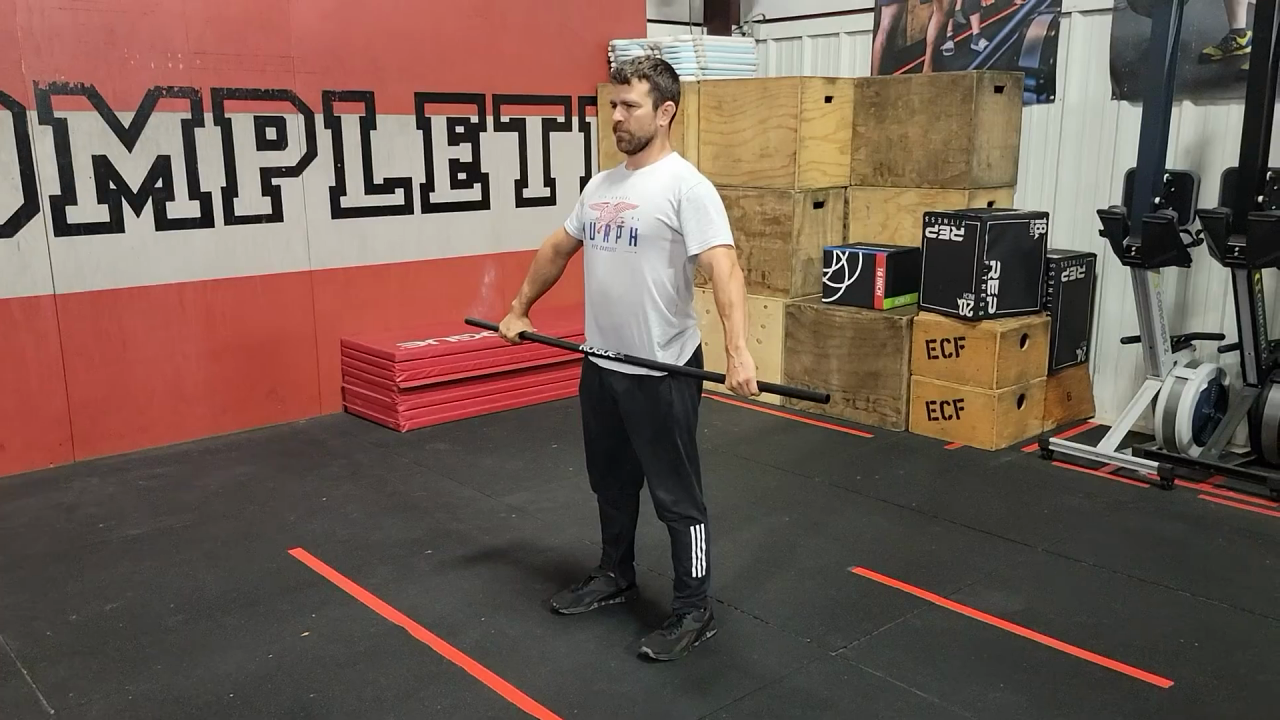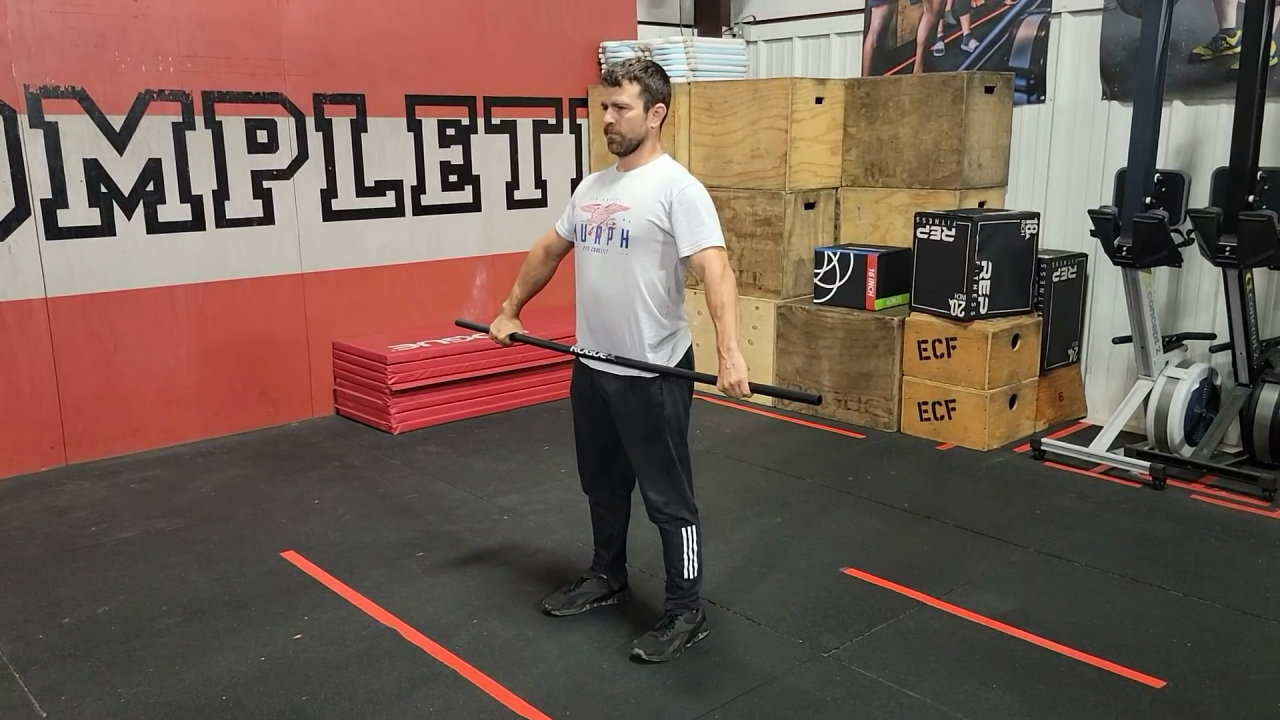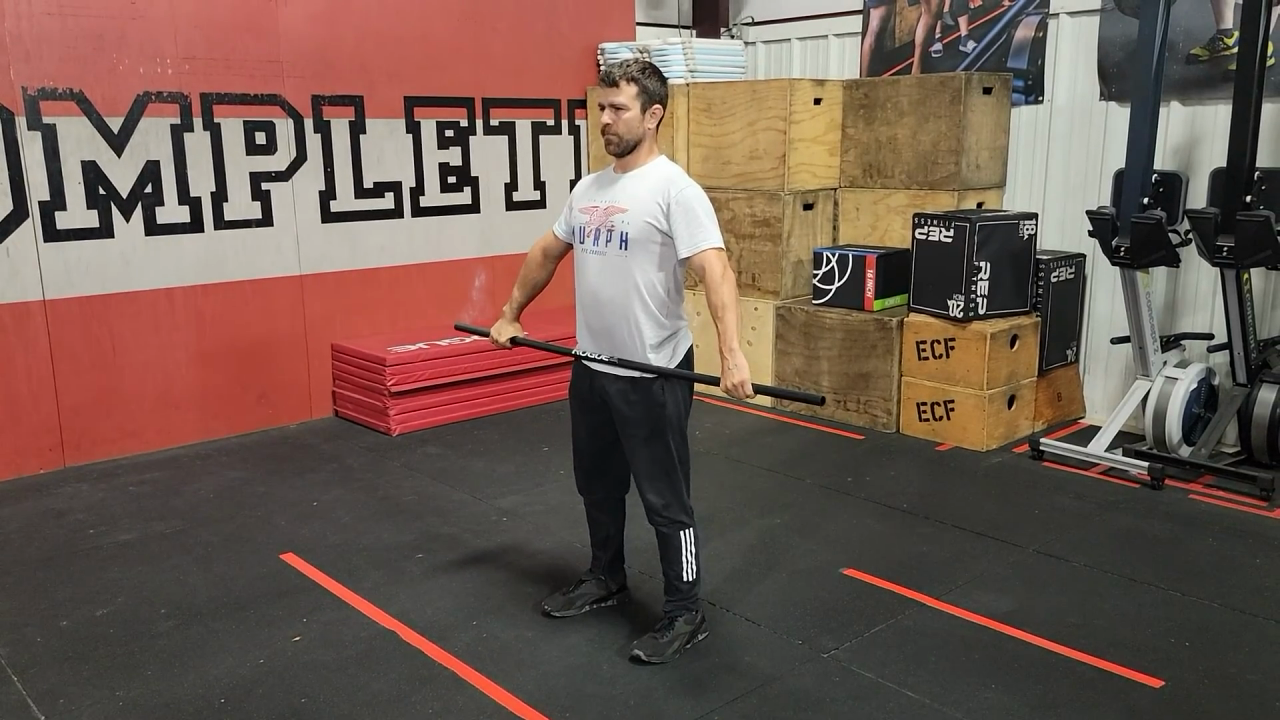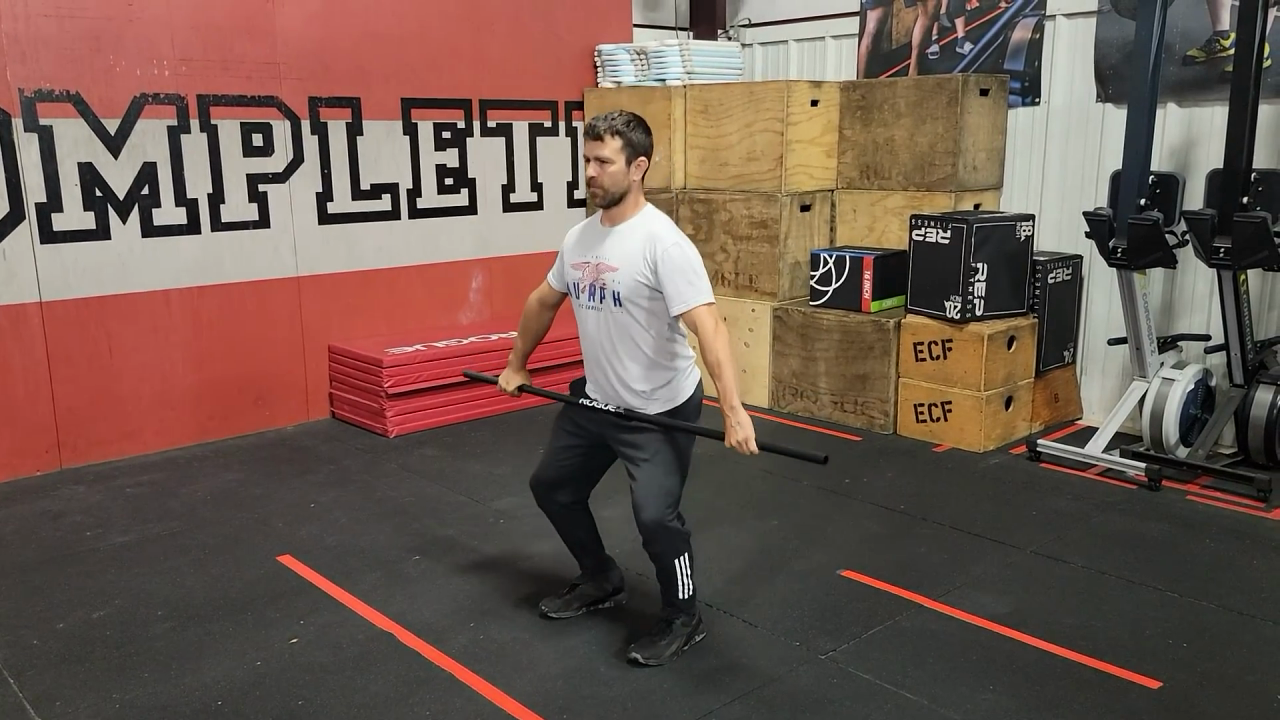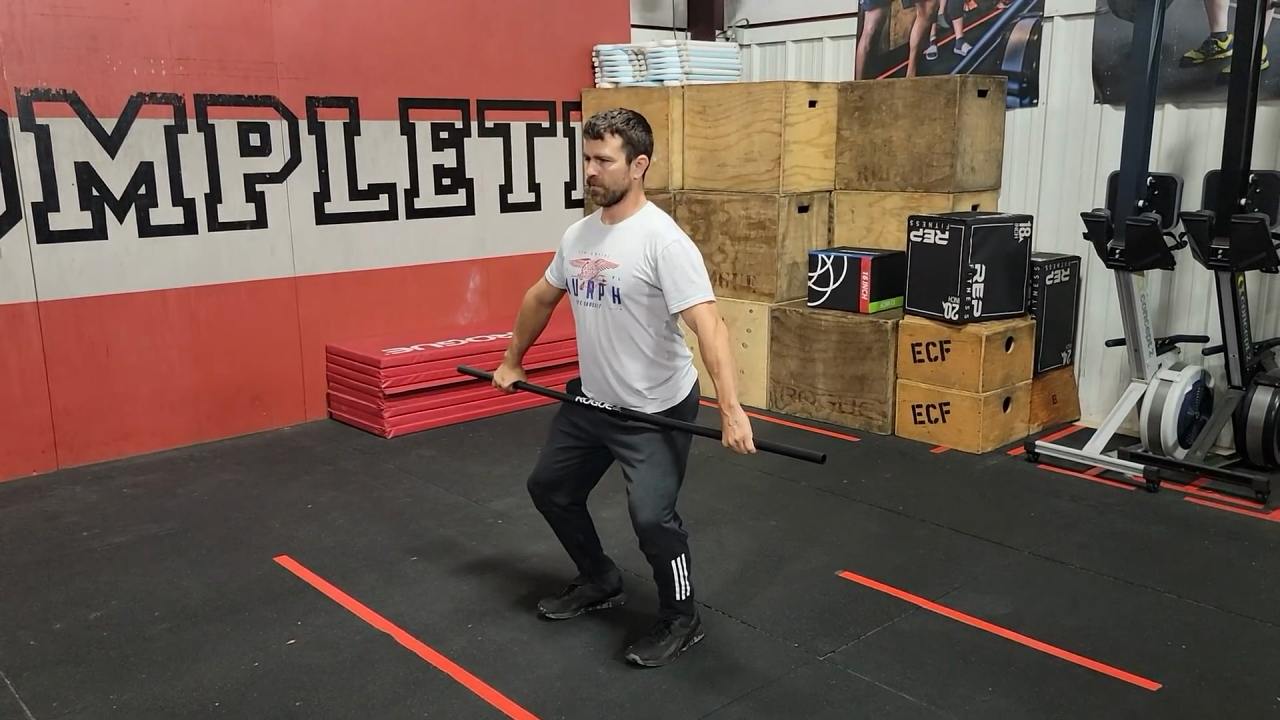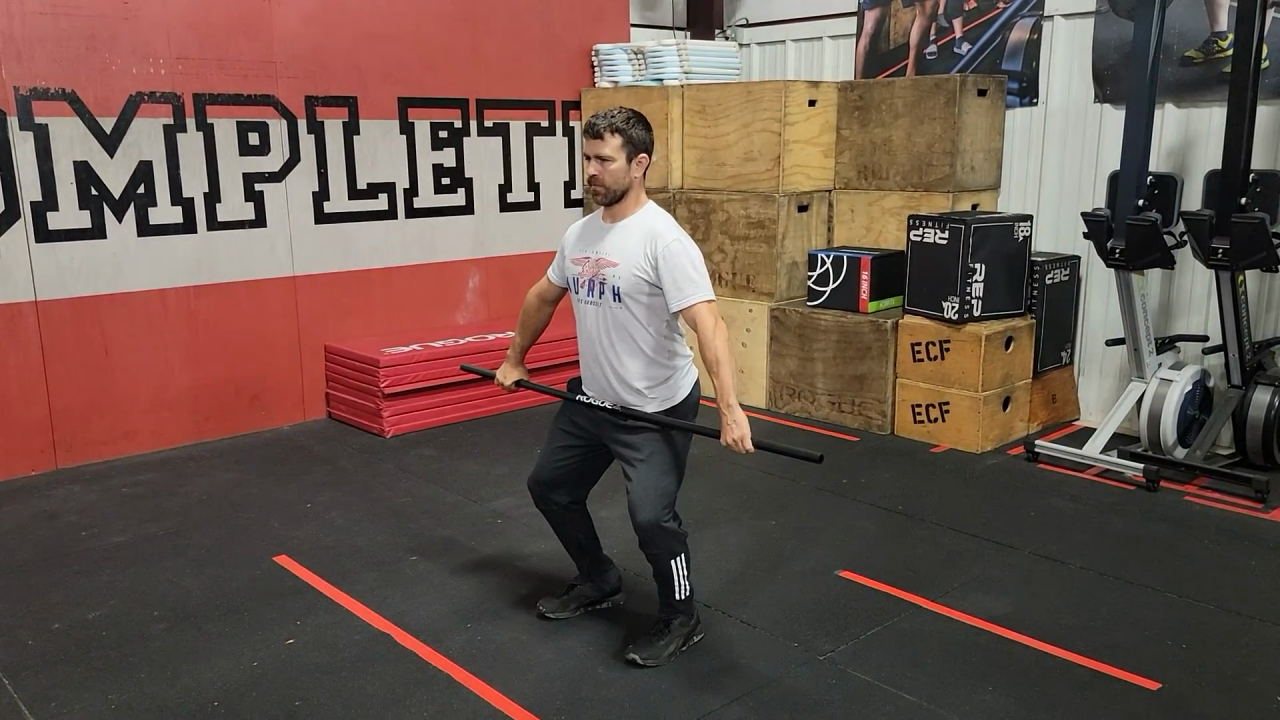
dt=0.4s
person 1, frame 1
left shoulder: (685, 186)
right shoulder: (601, 186)
left elbow: (723, 267)
right elbow: (558, 249)
left wrist: (738, 351)
right wrist: (519, 308)
left hip: (662, 372)
right hip: (601, 364)
left knee: (675, 497)
right knee: (610, 482)
left ankle: (693, 610)
right ankle: (615, 575)
person 1, frame 2
left shoulder: (676, 188)
right shoulder: (592, 188)
left elbow: (714, 270)
right elbow: (548, 251)
left wrist: (730, 352)
right wrist: (510, 310)
left hip: (652, 373)
right hip: (592, 367)
left knee: (667, 497)
right knee: (601, 483)
left ankle: (685, 612)
right ankle: (607, 576)
person 1, frame 3
left shoulder: (673, 189)
right shoulder: (589, 189)
left elbow: (715, 270)
right elbow: (546, 253)
left wrist: (732, 353)
right wrist: (510, 313)
left hip: (653, 373)
right hip: (591, 367)
left knee: (664, 499)
right knee: (596, 484)
left ankle: (684, 613)
right ankle: (605, 577)
person 1, frame 4
left shoulder: (662, 242)
right shoulder: (579, 238)
left elbow: (708, 326)
right elbow: (543, 301)
left wrist: (733, 411)
right wrist: (516, 364)
left hip: (661, 409)
right hip: (597, 400)
left knee: (655, 514)
right knee: (551, 485)
left ankle: (681, 619)
right ankle: (600, 580)
person 1, frame 5
left shoulder: (663, 240)
right shoulder: (578, 235)
left elbow: (707, 324)
right elbow: (540, 298)
left wrist: (731, 410)
right wrist: (512, 360)
left hip: (656, 409)
right hip: (591, 399)
left knee: (652, 516)
right knee: (549, 487)
left ankle: (681, 619)
right ankle: (600, 582)
person 1, frame 6
left shoulder: (663, 239)
right shoulder: (579, 234)
left elbow: (707, 323)
right elbow: (543, 296)
left wrist: (729, 409)
right wrist: (514, 359)
left hip: (656, 409)
right hip: (592, 398)
left knee: (651, 515)
right knee: (549, 486)
left ankle: (680, 619)
right ankle: (599, 582)
